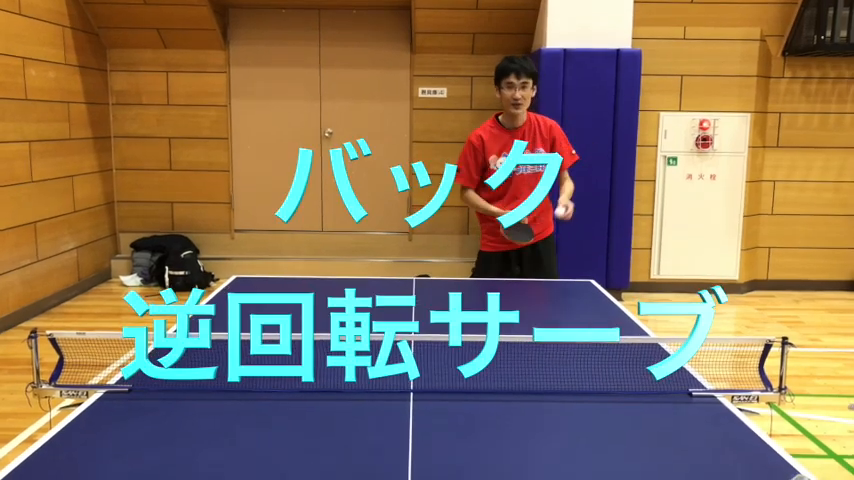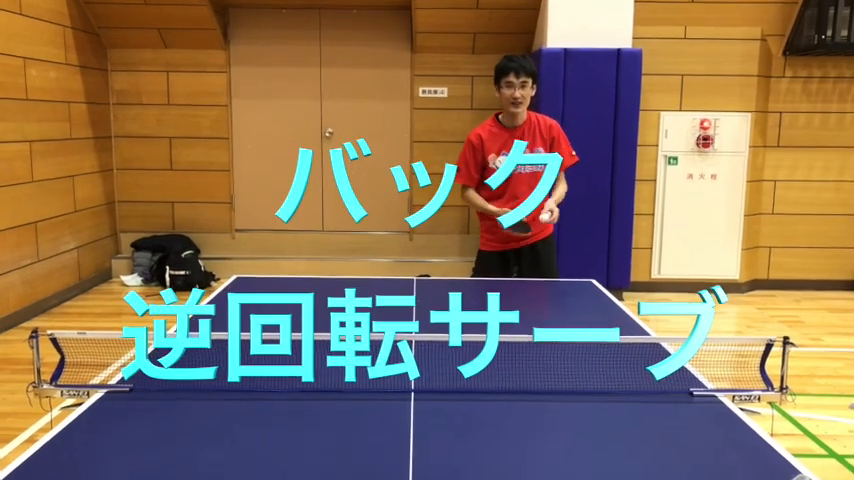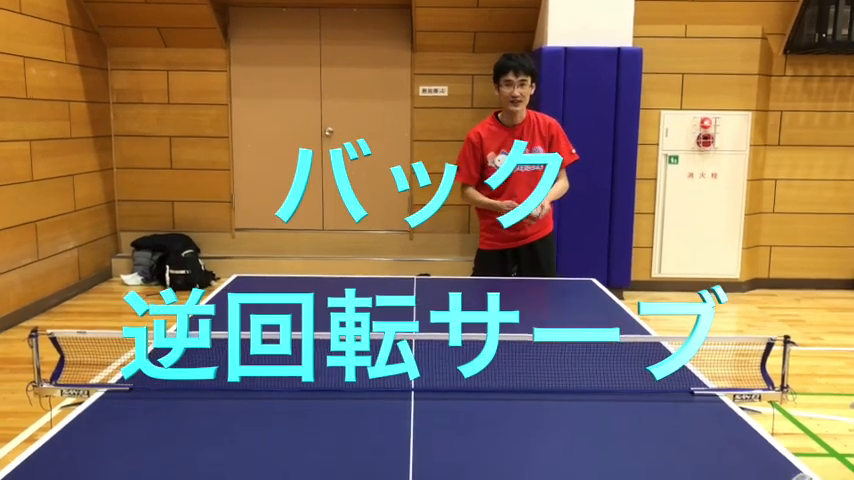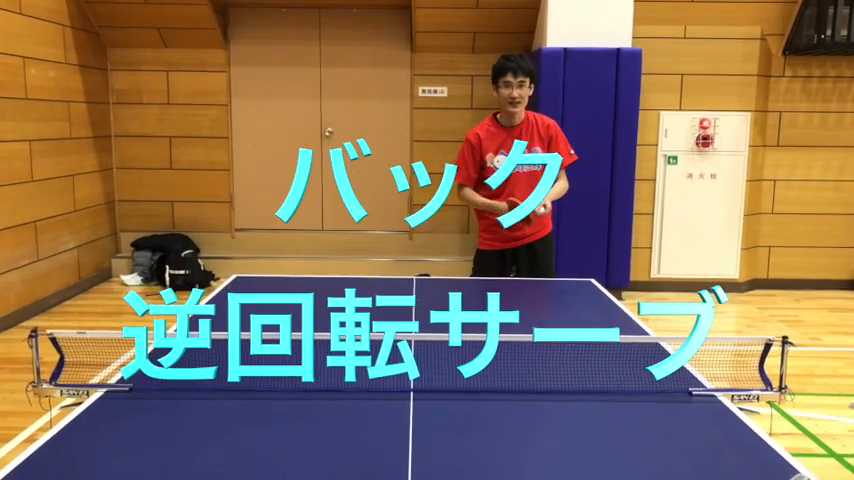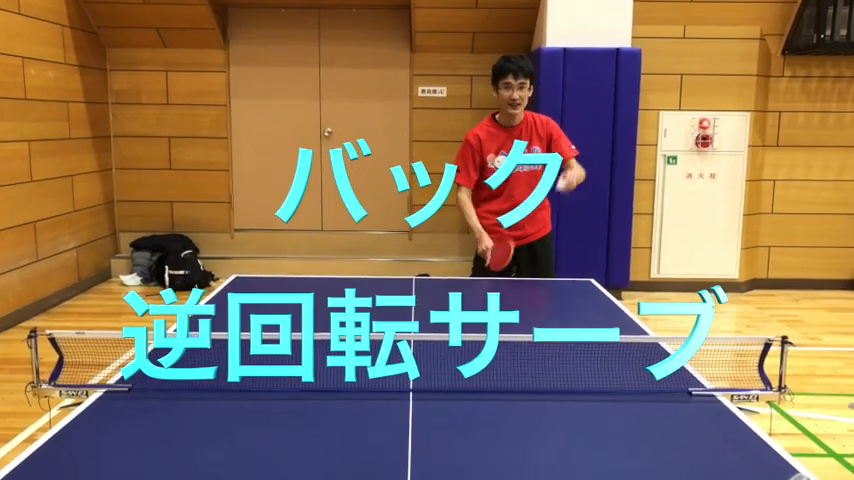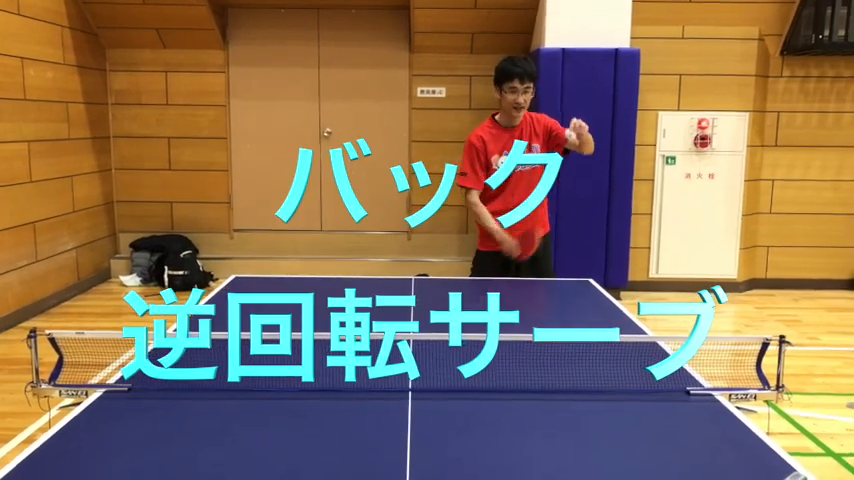
dt=0.2s
person 1, frame 1
left shoulder: (549, 129)
right shoulder: (480, 139)
left elbow: (564, 179)
right elbow: (466, 192)
left wrist: (564, 199)
right wrist: (500, 214)
left hip: (540, 238)
right hip: (496, 242)
person 1, frame 2
left shoulder: (549, 129)
right shoulder: (479, 137)
left elbow: (560, 181)
right elbow: (467, 190)
left wrist: (552, 202)
right wrist: (496, 213)
left hip: (539, 238)
right hip: (495, 240)
person 1, frame 3
left shoulder: (549, 127)
right shoulder: (479, 136)
left elbow: (562, 180)
right elbow: (467, 189)
left wrist: (546, 199)
right wrist: (499, 206)
left hip: (538, 236)
right hip: (494, 240)
person 1, frame 4
left shoulder: (547, 128)
right shoulder: (478, 137)
left elbow: (562, 180)
right elbow: (464, 190)
left wrist: (548, 198)
right wrist: (495, 207)
left hip: (537, 236)
right hip: (493, 239)
person 1, frame 5
left shoulder: (545, 127)
right shoulder: (477, 138)
left elbow: (576, 169)
right elbow: (463, 193)
left wrist: (574, 175)
right wrist: (481, 234)
left hip: (537, 236)
right hip: (494, 240)
person 1, frame 6
left shoulder: (542, 125)
right shoulder: (480, 139)
left elbow: (586, 149)
right elbow: (472, 198)
left wrist: (582, 134)
right wrist: (501, 236)
left hip: (536, 236)
right hip: (495, 241)
